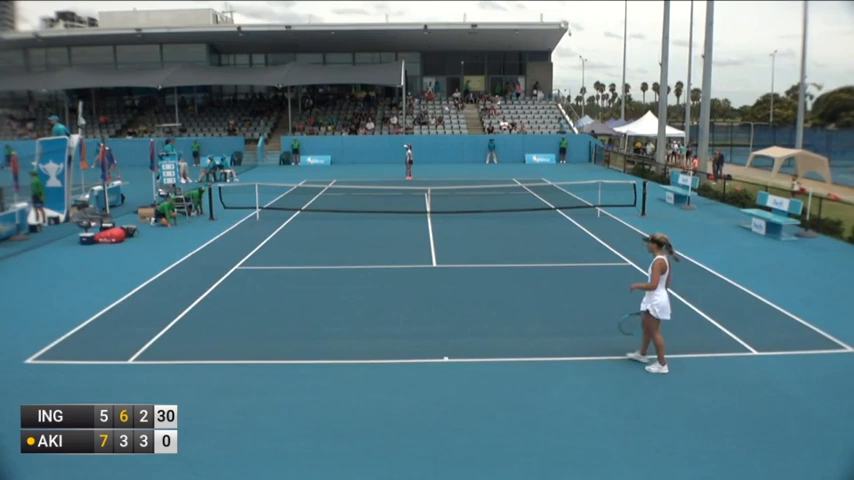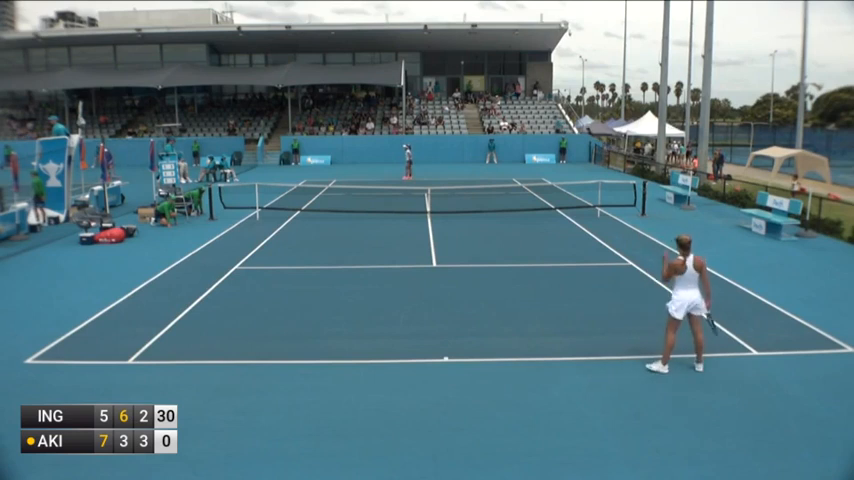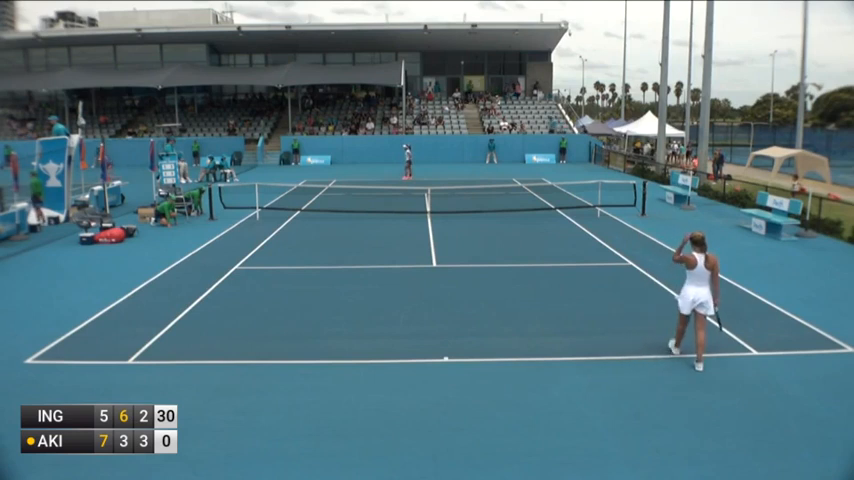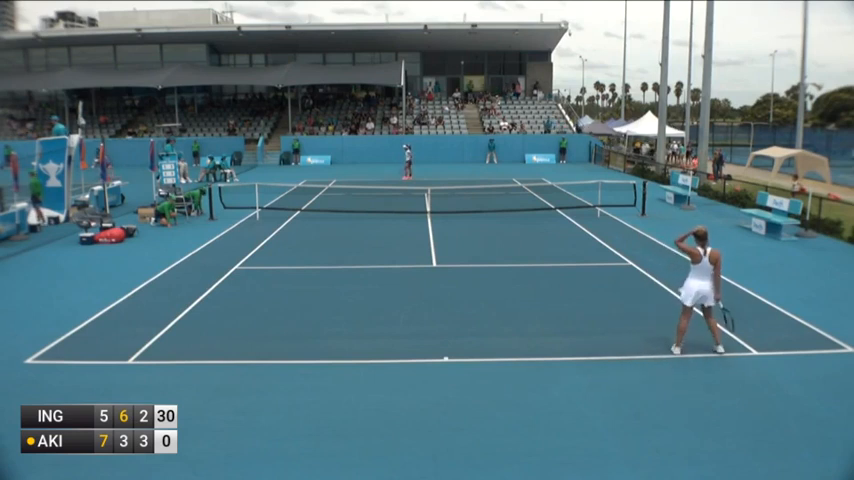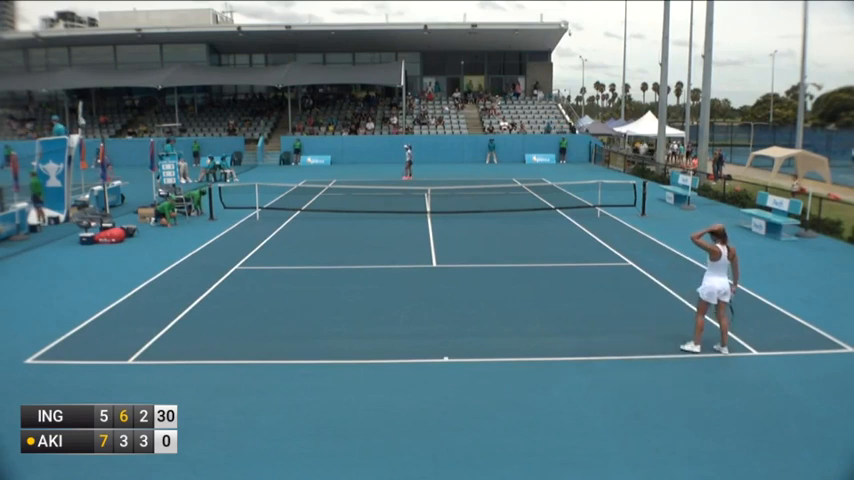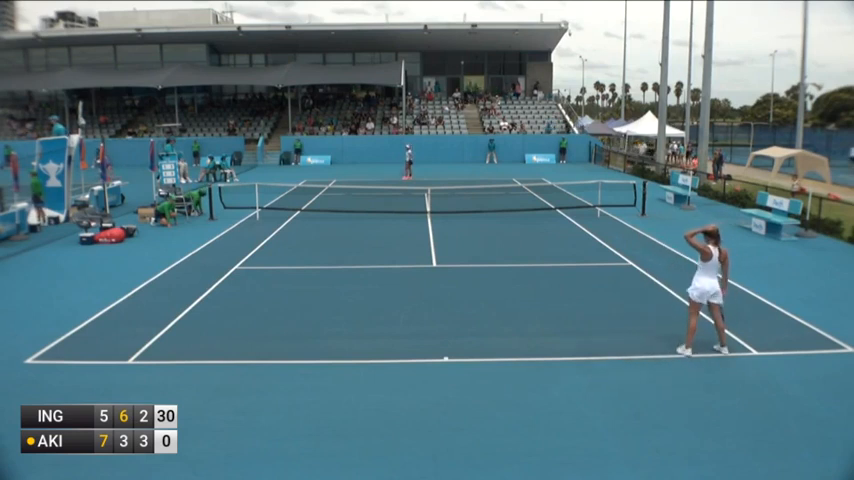
dt=0.5s
person 1, frame 1
left shoulder: (658, 262)
right shoulder: (664, 259)
left elbow: (653, 285)
right elbow: (667, 283)
left wrist: (636, 286)
left hip: (656, 300)
right hip: (660, 299)
left knee: (655, 332)
right knee: (647, 327)
left ankle: (662, 365)
right ankle: (642, 354)
person 1, frame 2
left shoulder: (675, 263)
right shoulder: (700, 261)
left elbow: (665, 279)
right elbow: (706, 283)
left wrist: (665, 262)
right wrist: (708, 299)
left hip: (680, 299)
right hip: (695, 298)
left knee: (671, 332)
right knee: (698, 332)
left ankle: (663, 364)
right ankle: (699, 363)
person 1, frame 3
left shoulder: (688, 258)
right shoulder: (713, 259)
left elbow: (675, 258)
right elbow: (715, 281)
left wrist: (683, 243)
right wrist: (716, 297)
left hip: (689, 294)
right hip: (704, 295)
left knee: (682, 324)
right knee: (700, 330)
left ankle: (676, 346)
right ankle: (699, 362)
person 1, frame 4
left shoulder: (693, 252)
right shoulder: (716, 254)
left elbow: (677, 242)
right elbow: (717, 275)
left wrist: (690, 232)
right wrist: (718, 292)
left hip: (692, 286)
right hip: (707, 288)
left knee: (684, 317)
right knee: (709, 317)
left ankle: (677, 347)
right ankle: (719, 345)
person 1, frame 5
left shoulder: (713, 249)
right shoulder: (732, 250)
left elbow: (694, 238)
right elbow: (736, 270)
left wrist: (708, 229)
right wrist: (735, 285)
left hip: (710, 285)
right hip: (723, 284)
left knee: (700, 315)
right knee: (722, 316)
left ankle: (696, 344)
right ankle: (723, 346)
person 1, frame 6
left shoulder: (704, 249)
right shoulder: (724, 253)
left elbow: (687, 236)
right elbow: (725, 273)
left wrist: (702, 229)
right wrist: (723, 289)
left hip: (700, 285)
right hip: (714, 286)
left knee: (693, 317)
right knee: (717, 317)
left ankle: (687, 348)
right ankle: (723, 346)
